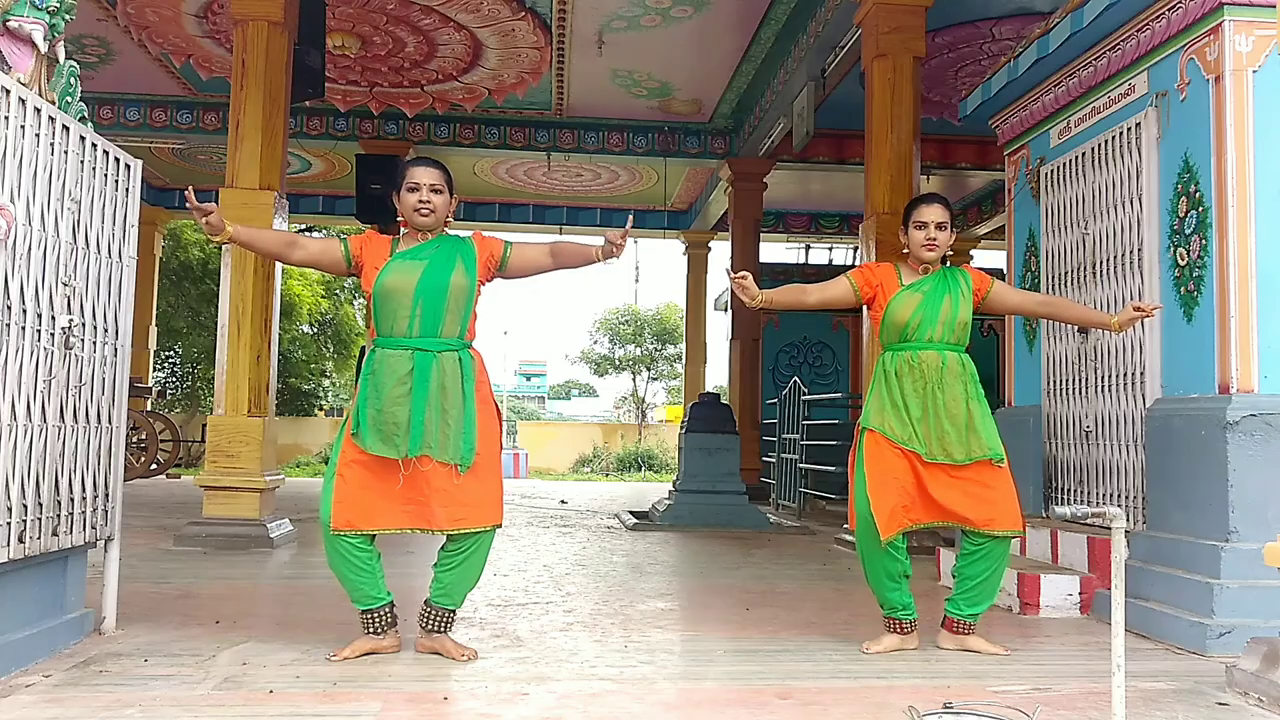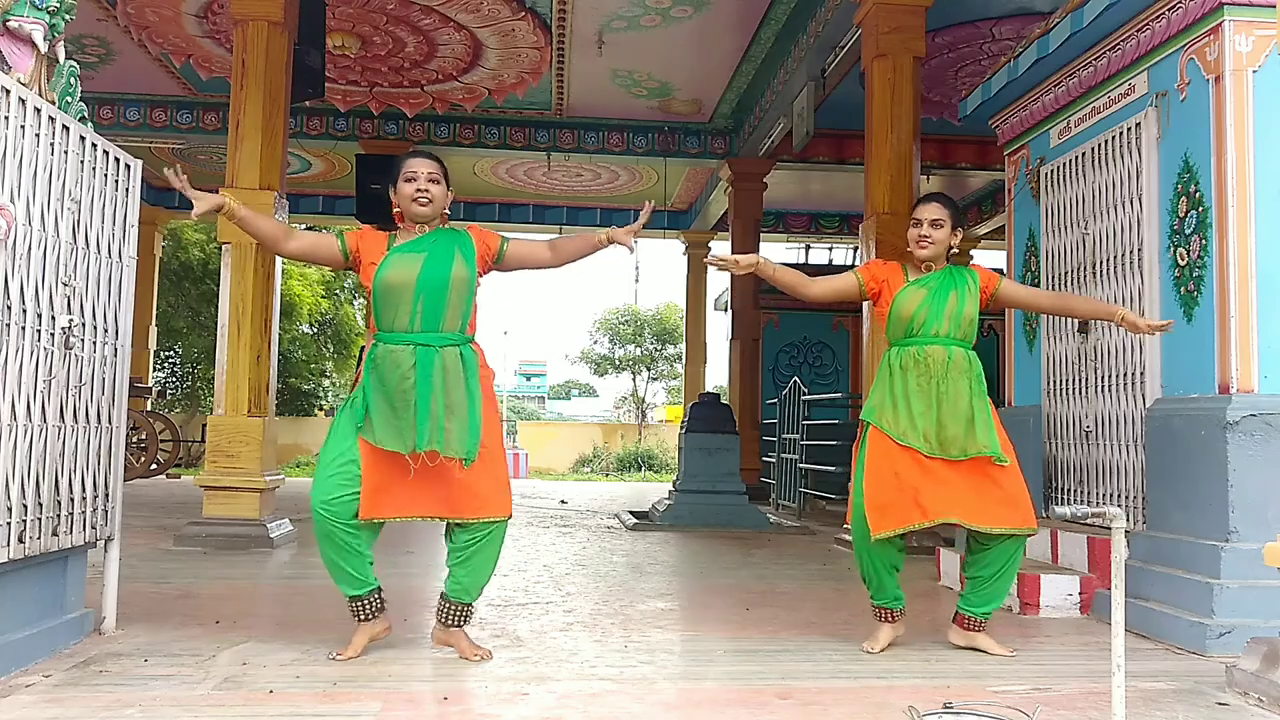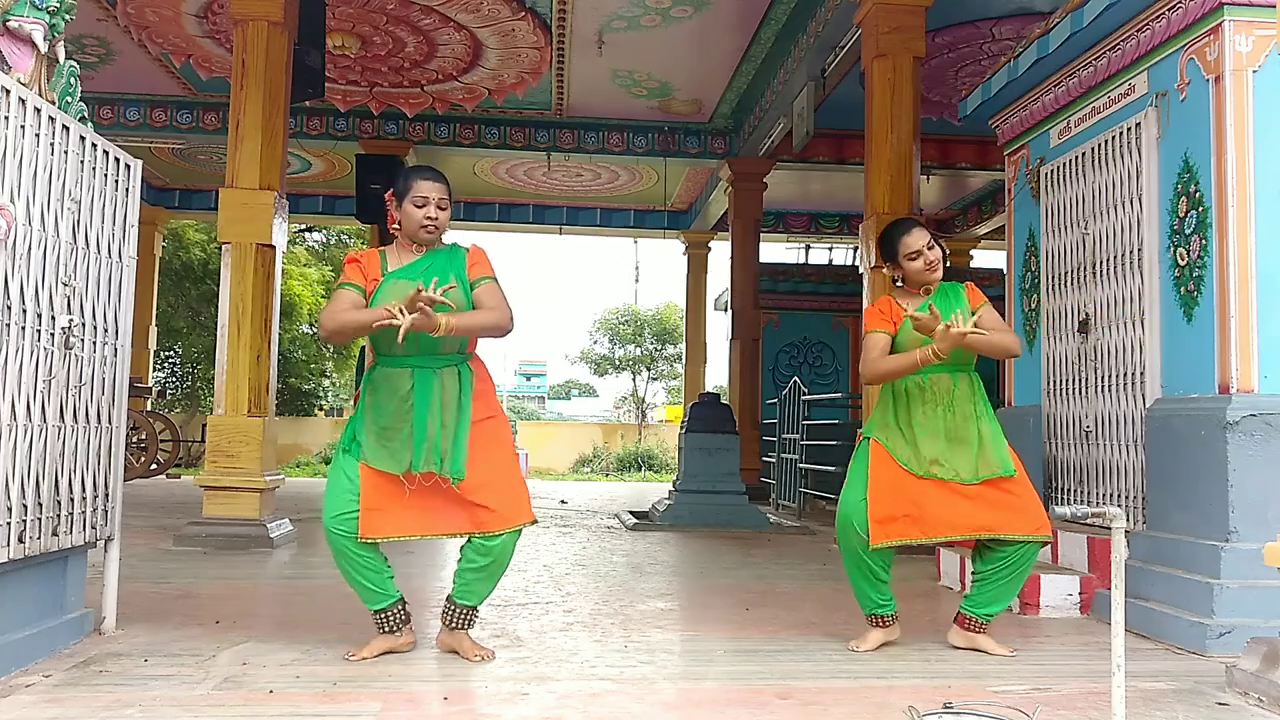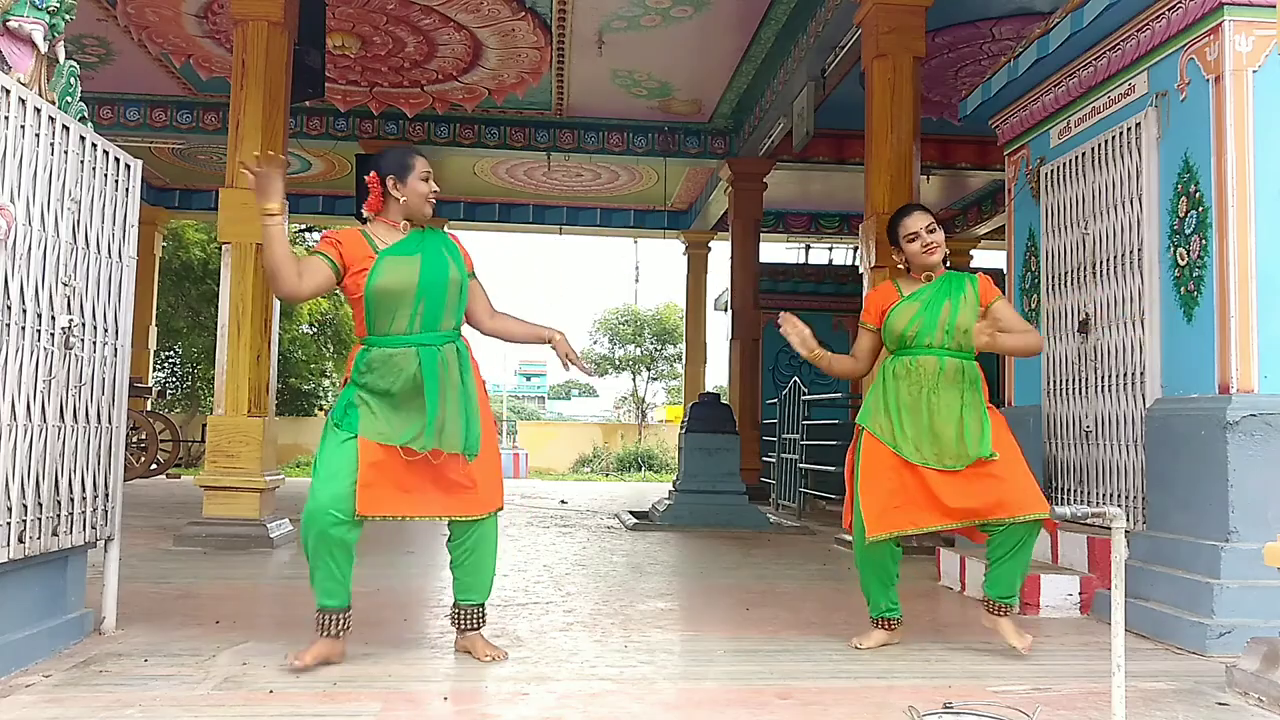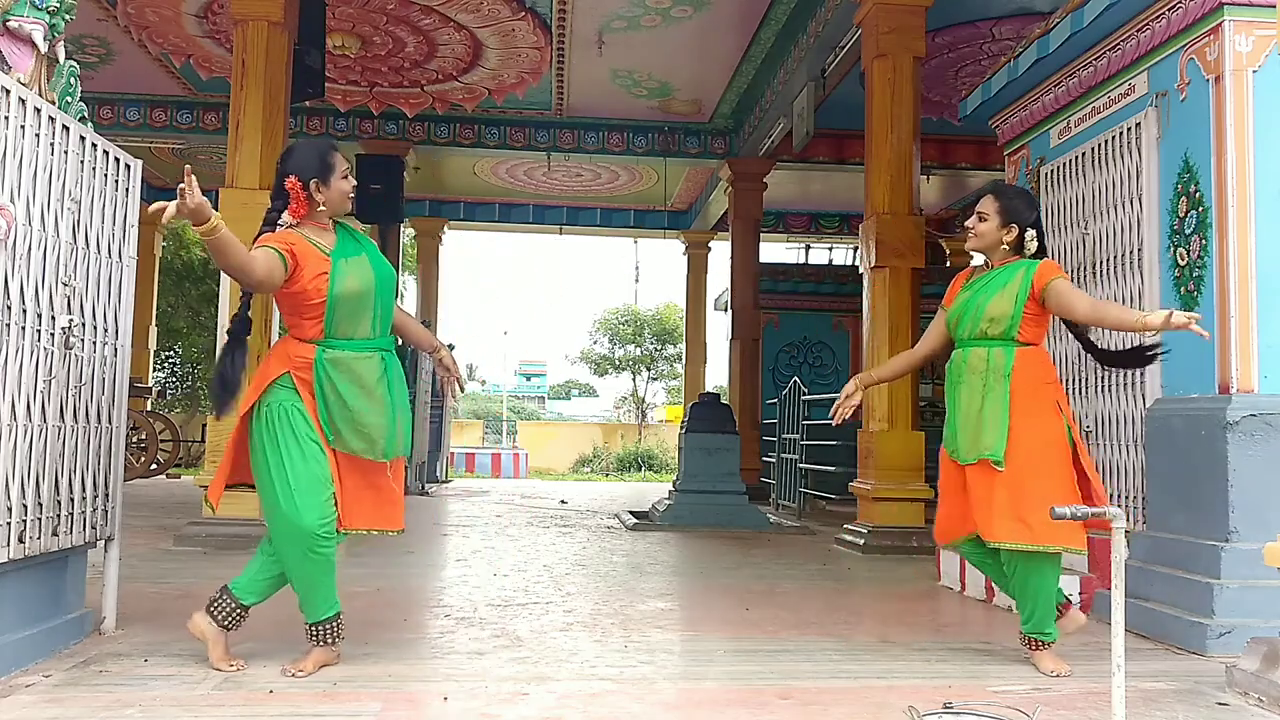
dt=0.7s
person 1, frame 1
left shoulder: (475, 250)
right shoulder: (371, 249)
left elbow: (550, 254)
right elbow: (295, 247)
left wrist: (601, 249)
right wrist: (226, 229)
left hip: (455, 396)
right hip: (385, 395)
left knee: (471, 514)
right knee: (344, 512)
left ankle: (435, 627)
right ankle: (379, 628)
person 1, frame 2
left shoulder: (473, 243)
right shoulder: (369, 244)
left elbow: (549, 252)
right elbow: (289, 241)
left wrist: (608, 237)
right wrist: (225, 204)
left hip: (457, 388)
right hip: (384, 388)
left knee: (481, 507)
right knee: (332, 500)
left ankle: (452, 622)
right ankle: (370, 615)
person 1, frame 3
left shoulder: (469, 260)
right shoulder: (367, 266)
left elbow: (501, 321)
right elbow: (329, 327)
left wrist: (436, 321)
right wrist: (390, 312)
left hip: (462, 406)
right hip: (388, 407)
left knee: (500, 518)
right knee: (344, 518)
left ankle: (456, 626)
right ankle: (394, 626)
person 1, frame 4
left shoulder: (448, 247)
right shoulder: (346, 245)
left elbow: (486, 317)
right elbow: (289, 286)
left wrist: (550, 335)
right wrist: (271, 209)
left hip: (450, 389)
right hip: (375, 391)
left knee: (474, 505)
right knee: (326, 508)
left ankle: (469, 627)
right ankle: (331, 630)
person 1, frame 5
left shoulder: (357, 240)
right shoulder: (284, 247)
left elbow: (389, 309)
right elbow: (244, 271)
left wrist: (437, 348)
right wrist: (208, 222)
left hip: (365, 396)
right hip: (305, 395)
left knee: (329, 524)
right knee: (306, 520)
left ankle: (221, 615)
right ankle: (324, 638)
person 2, frame 1
left shoulder: (969, 282)
right shoulder: (876, 277)
left elbow: (1041, 304)
right elbow: (811, 295)
left wrist: (1113, 321)
right wrist: (760, 298)
left hip: (957, 410)
right hip: (895, 409)
left knee: (990, 515)
right knee: (878, 515)
left ankle: (960, 625)
right ankle: (900, 624)
person 2, frame 2
left shoulder: (975, 280)
right shoulder: (883, 275)
left elbow: (1049, 299)
right elbow: (811, 288)
left wrist: (1123, 317)
right wrist: (758, 265)
left hip: (963, 407)
right hip: (899, 407)
left knee: (1005, 515)
right knee: (873, 511)
left ankle: (970, 622)
right ankle: (889, 615)
person 2, frame 3
left shoulder: (966, 294)
right shoulder: (882, 310)
left elbow: (1012, 346)
right elbow: (870, 370)
left wrist: (942, 332)
right wrist: (939, 348)
left hip: (968, 428)
right hip: (900, 427)
left knee: (1023, 525)
right knee: (857, 519)
left ankle: (970, 624)
right ankle: (882, 620)
person 2, frame 4
left shoulder: (977, 286)
right shoulder: (883, 295)
left elbow: (1031, 340)
right elbow: (857, 366)
left wrist: (992, 340)
right wrist: (814, 351)
left hip: (962, 410)
right hip: (893, 413)
left knee: (1018, 507)
right knee: (878, 518)
left ankle: (999, 606)
right ankle: (885, 620)
person 2, frame 5
left shoulder: (1038, 273)
right shoulder: (962, 282)
left elbow: (1084, 309)
right elbow: (923, 349)
left wrist: (1143, 319)
right wrist: (865, 378)
left hip: (1020, 408)
right hip: (966, 412)
left knee: (1023, 522)
right knee: (969, 529)
left ankle: (1039, 639)
right ankle: (1057, 608)
